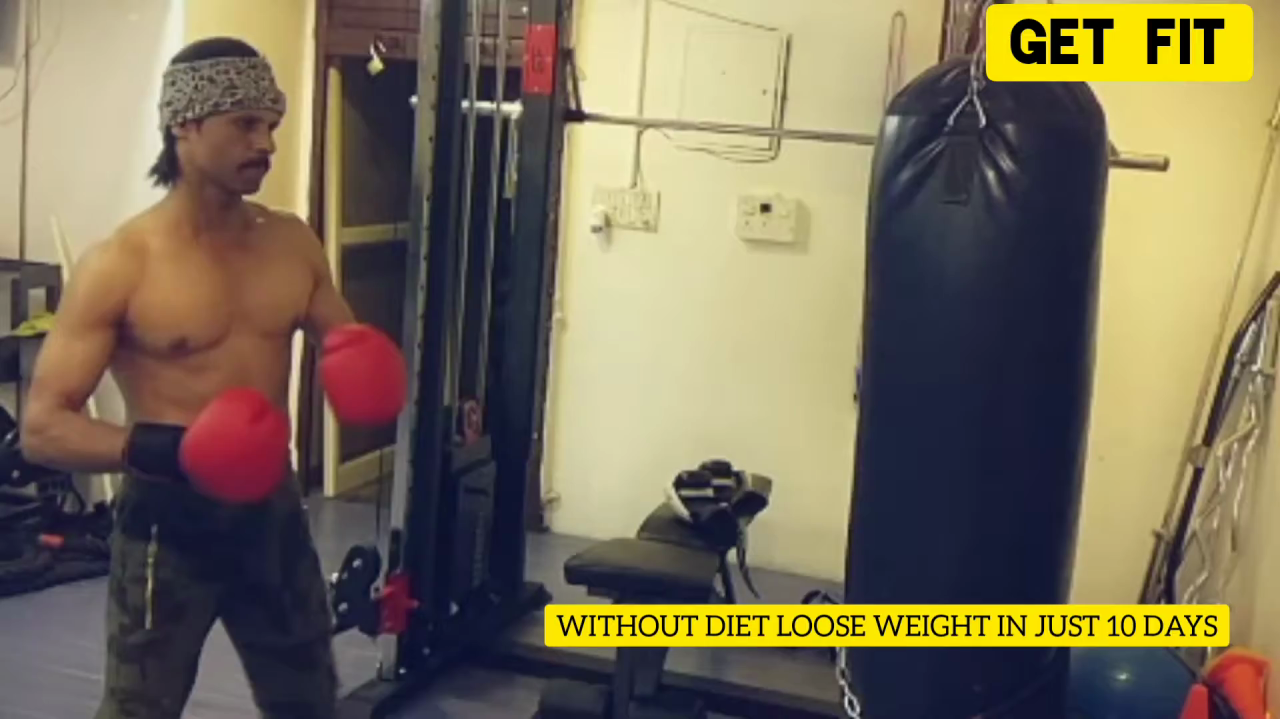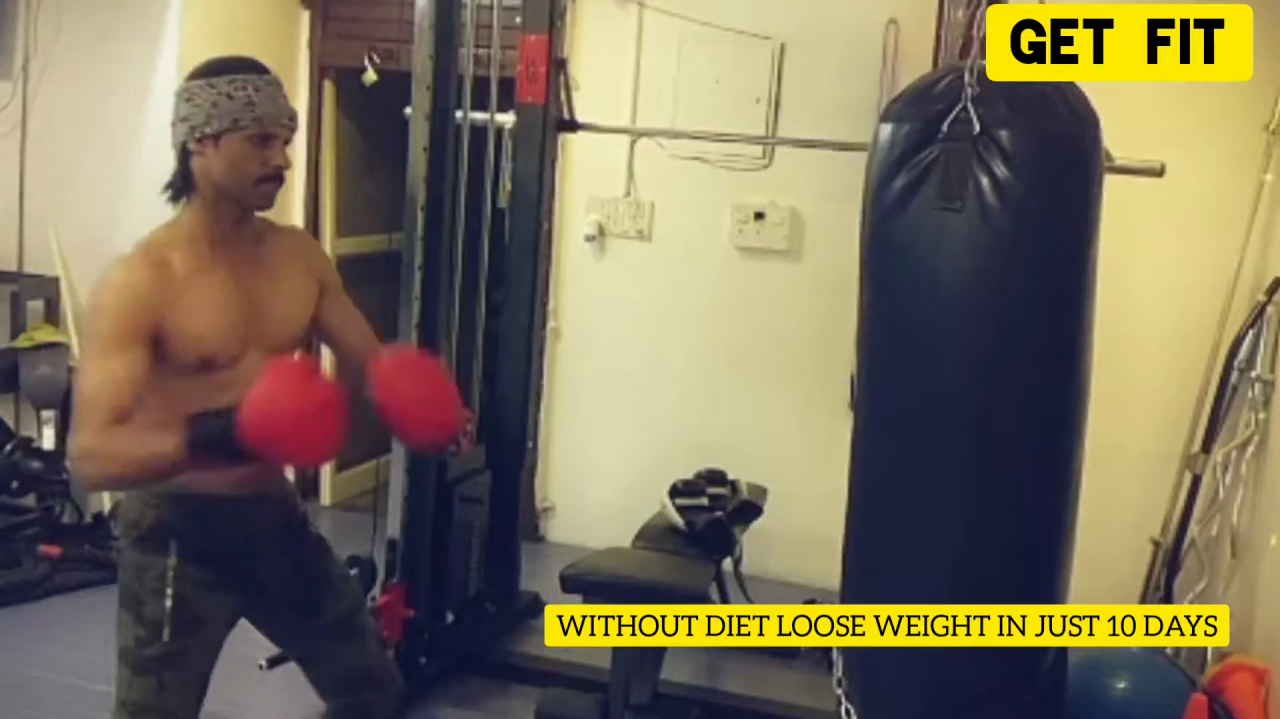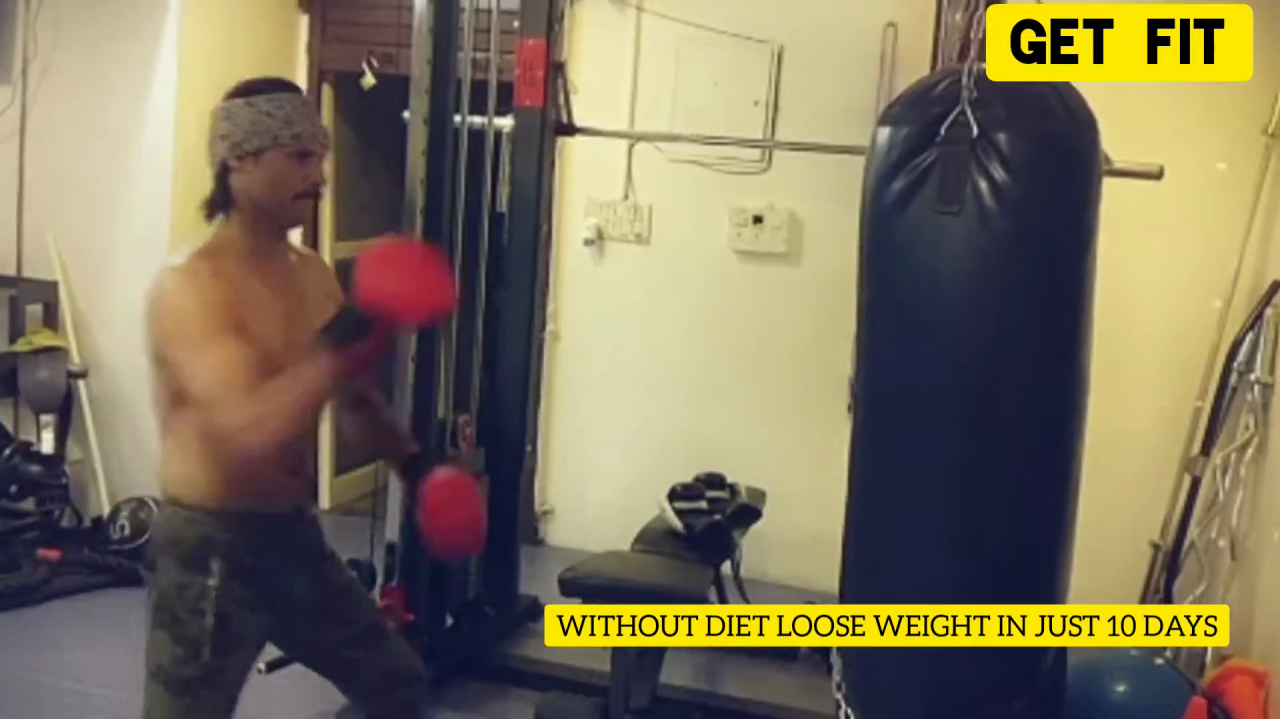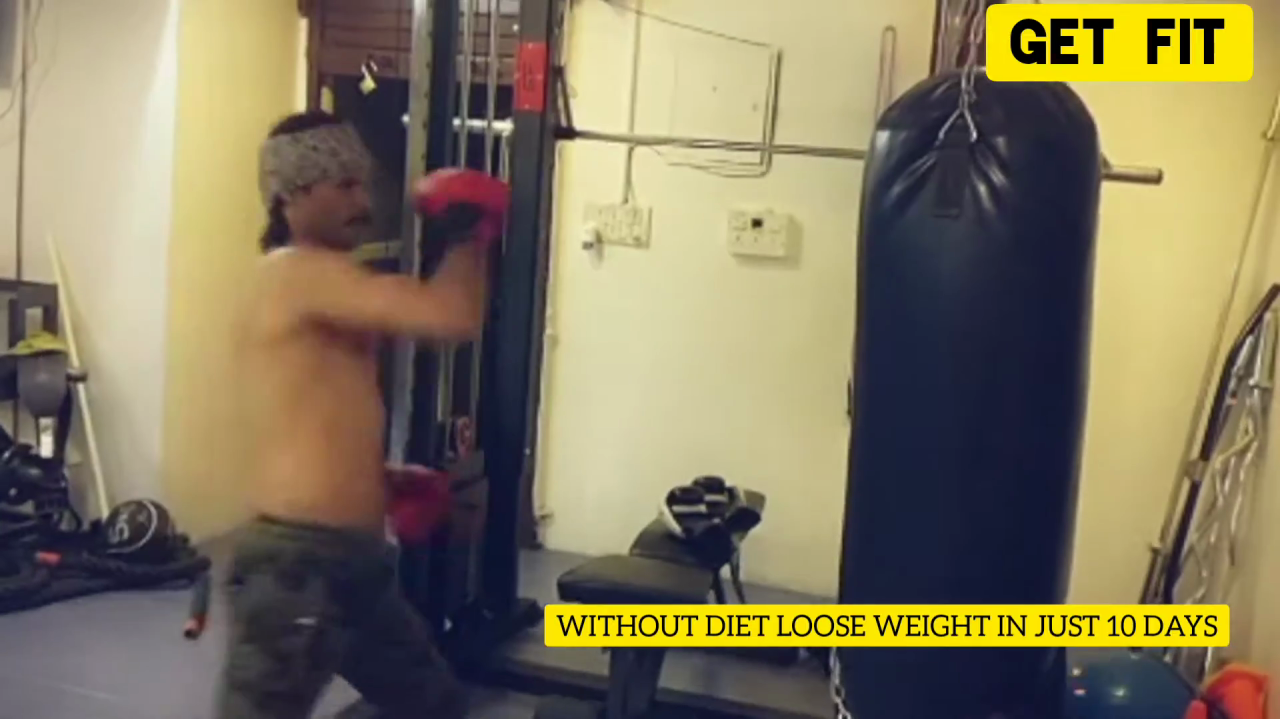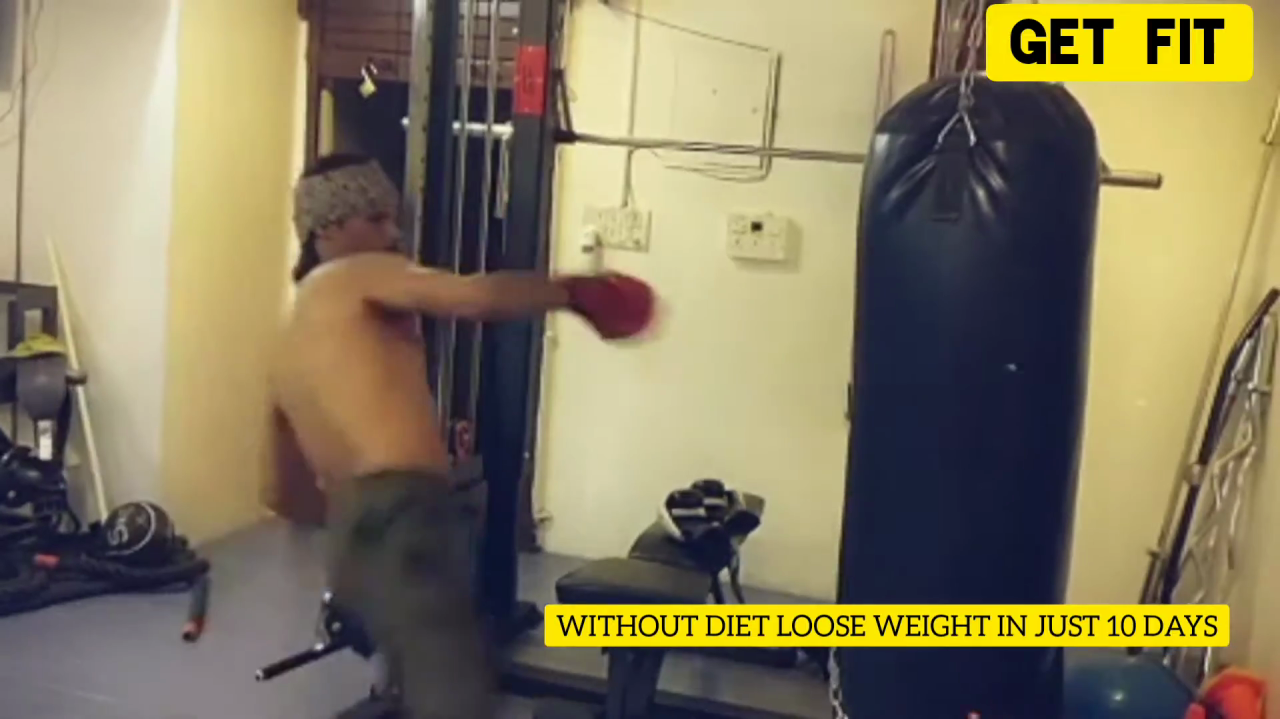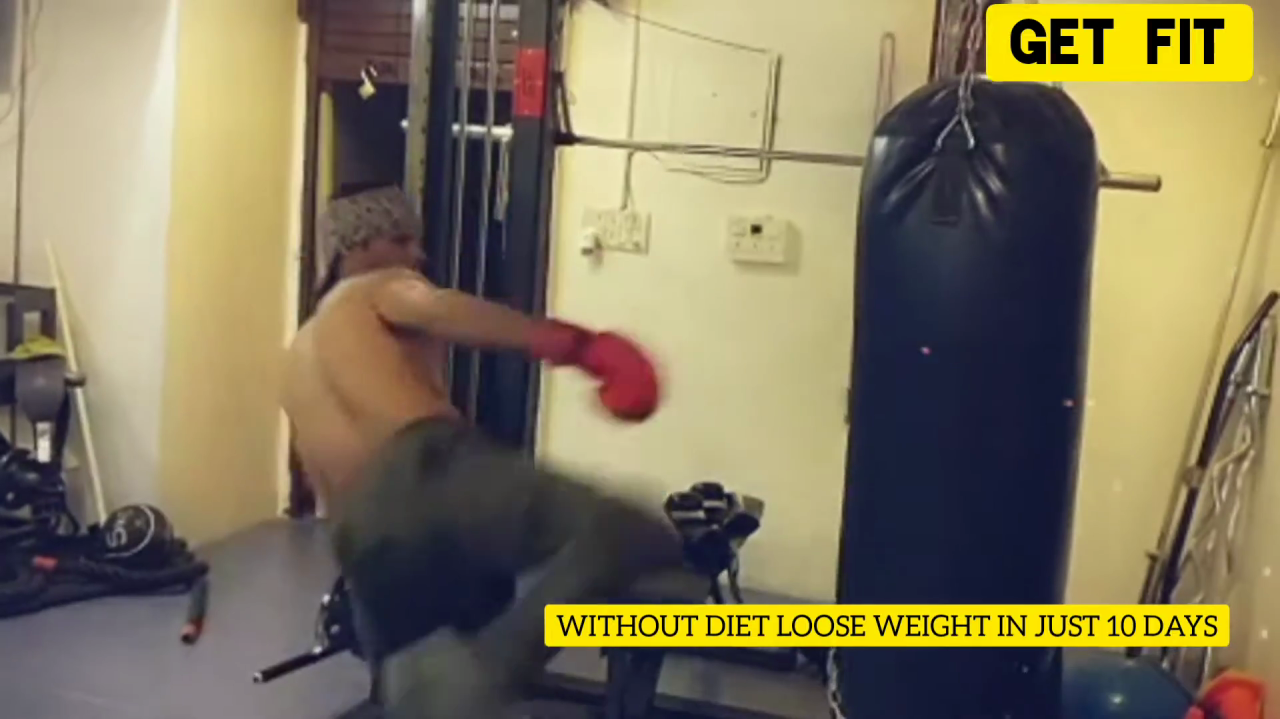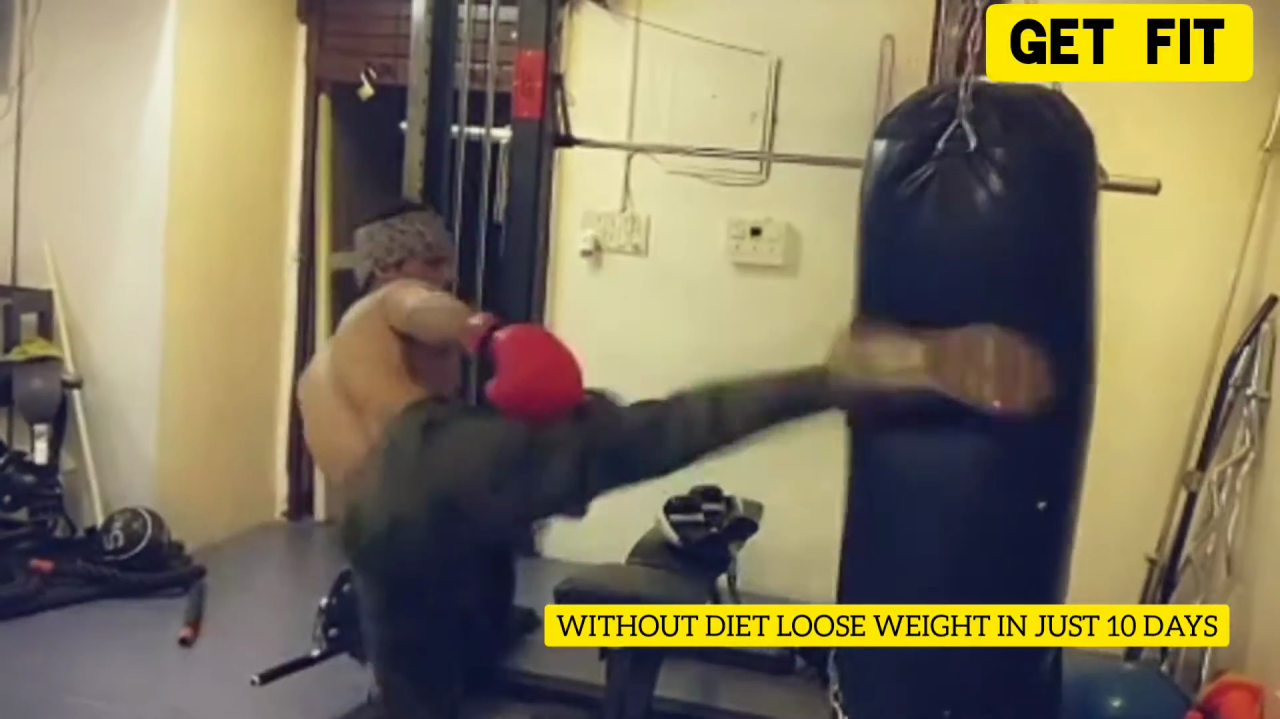
dt=0.1s
person 1, frame 1
left shoulder: (293, 244)
right shoulder: (119, 262)
left elbow: (349, 350)
right elbow: (40, 426)
left wrist: (368, 375)
right wrist: (159, 451)
left hip: (267, 517)
right hip: (167, 526)
person 1, frame 2
left shoulder: (299, 255)
right shoulder: (140, 280)
left elbow: (372, 358)
right elbow: (94, 456)
left wrist: (419, 391)
right wrist: (219, 433)
left hip: (274, 519)
right hip: (180, 537)
person 1, frame 3
left shoulder: (307, 273)
right shoulder: (191, 288)
left elbow: (357, 394)
right elbow: (244, 435)
left wrist: (419, 464)
right wrist: (346, 342)
left hip: (288, 544)
right hip: (210, 559)
person 1, frame 4
left shoulder: (326, 289)
right shoulder: (306, 275)
right elbow: (452, 317)
left wrist: (385, 481)
right wrist: (470, 236)
left hip: (356, 563)
right hip: (298, 574)
person 1, frame 5
left shoulder: (289, 345)
right shoulder: (359, 277)
left elbow: (289, 498)
right elbow: (475, 296)
right wrist: (580, 290)
left hip: (363, 538)
right hip: (401, 528)
person 1, frame 6
left shoulder: (300, 357)
right shoulder: (381, 291)
right elbow: (452, 311)
right wrist: (584, 345)
left hip: (366, 542)
right knee: (640, 541)
right ankle: (488, 666)
person 1, frame 7
left shoulder: (318, 376)
right shoulder: (393, 303)
right elbow: (431, 313)
right wrist: (484, 336)
left hip: (375, 524)
right hip: (429, 457)
right knee: (663, 427)
right ankle: (868, 370)
